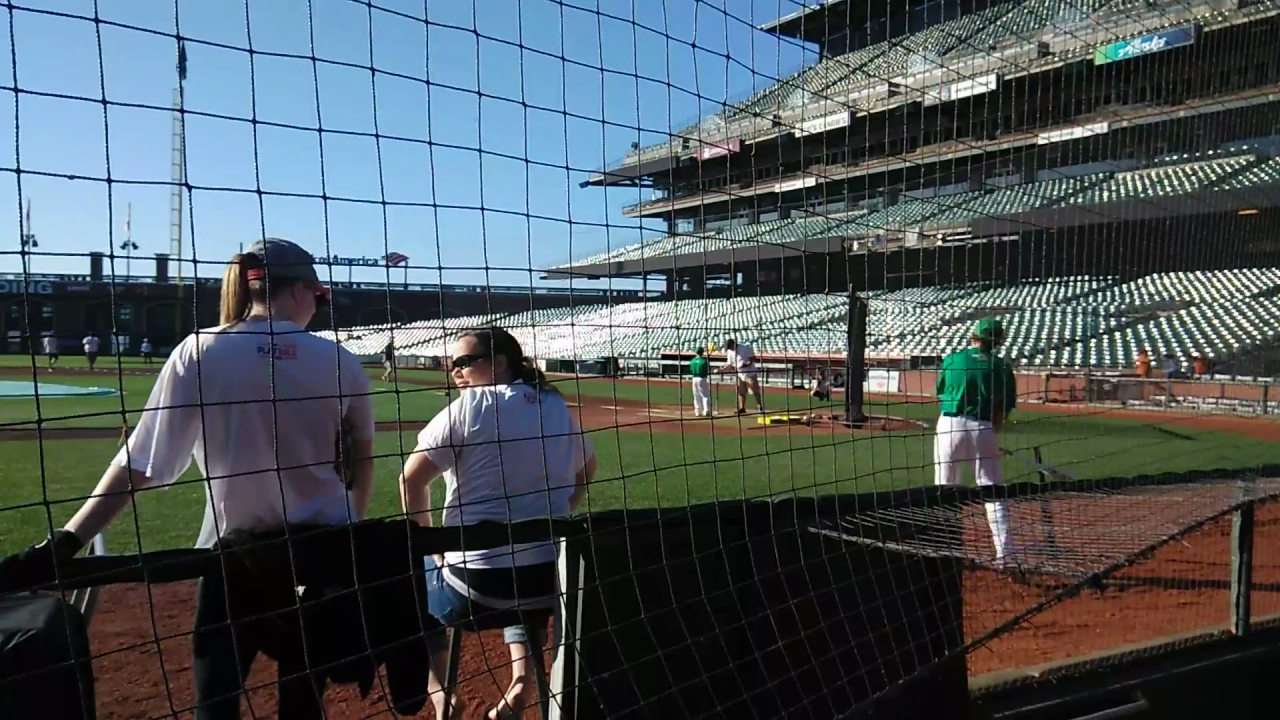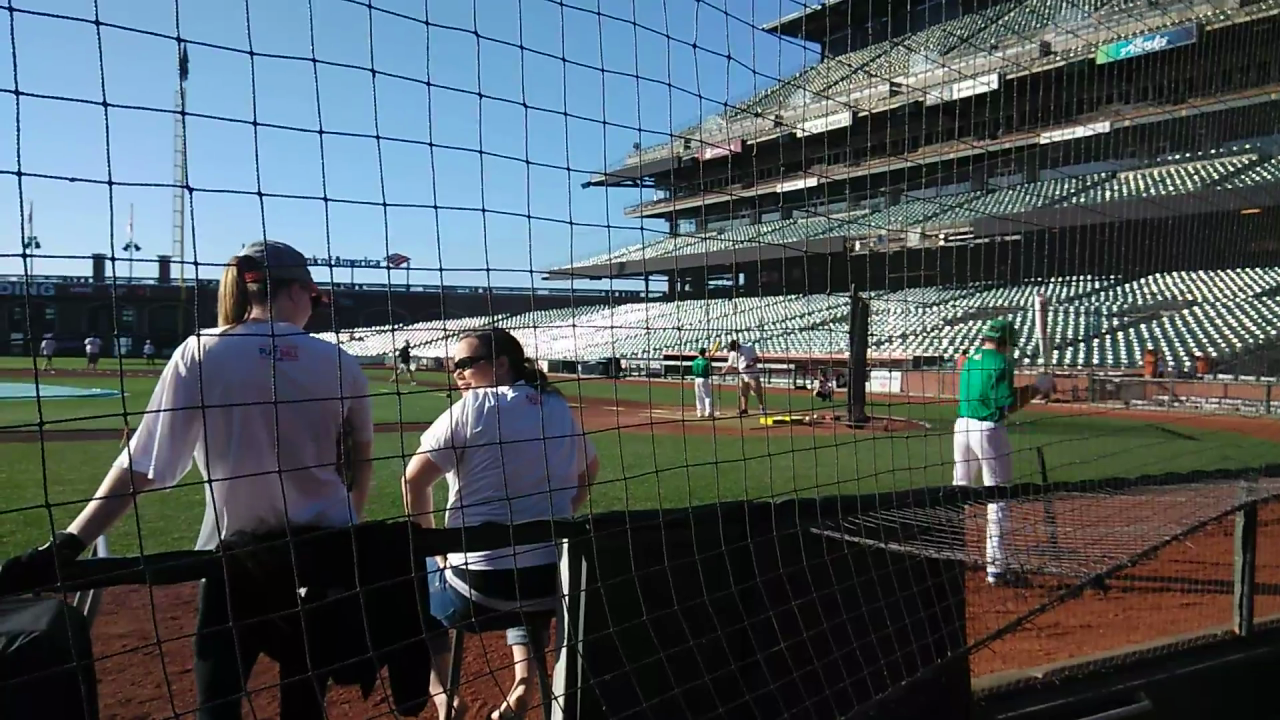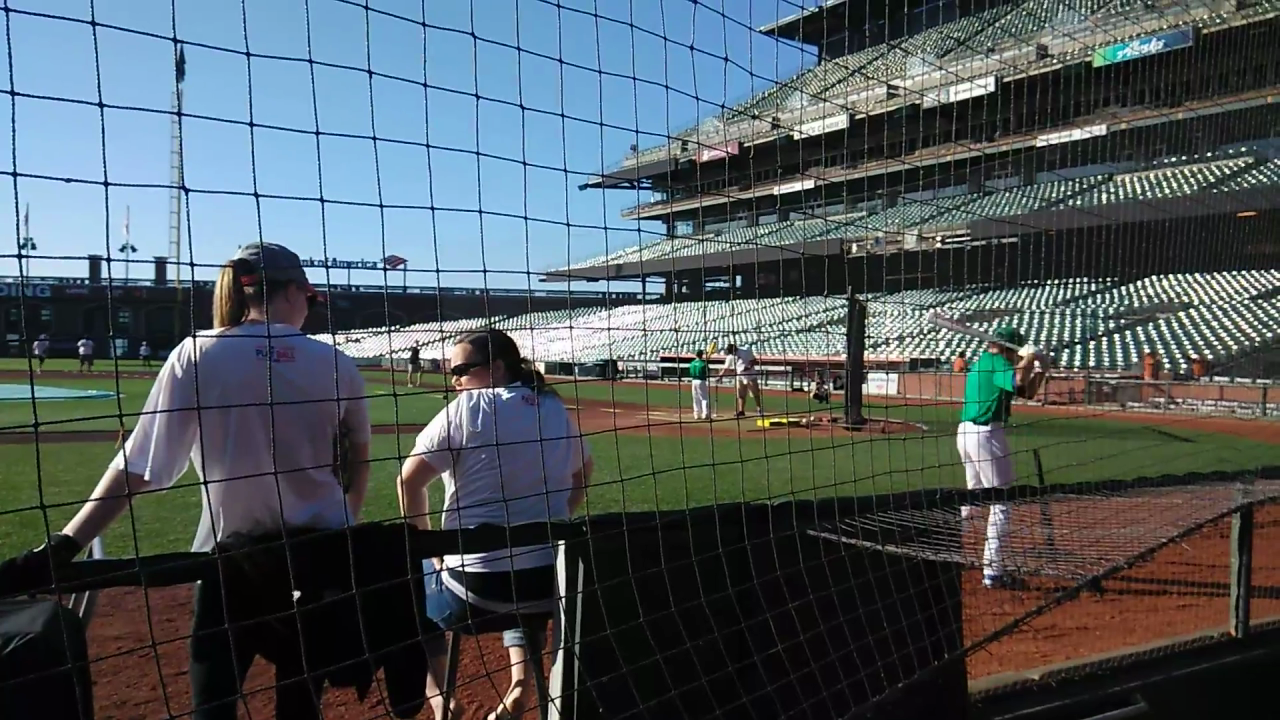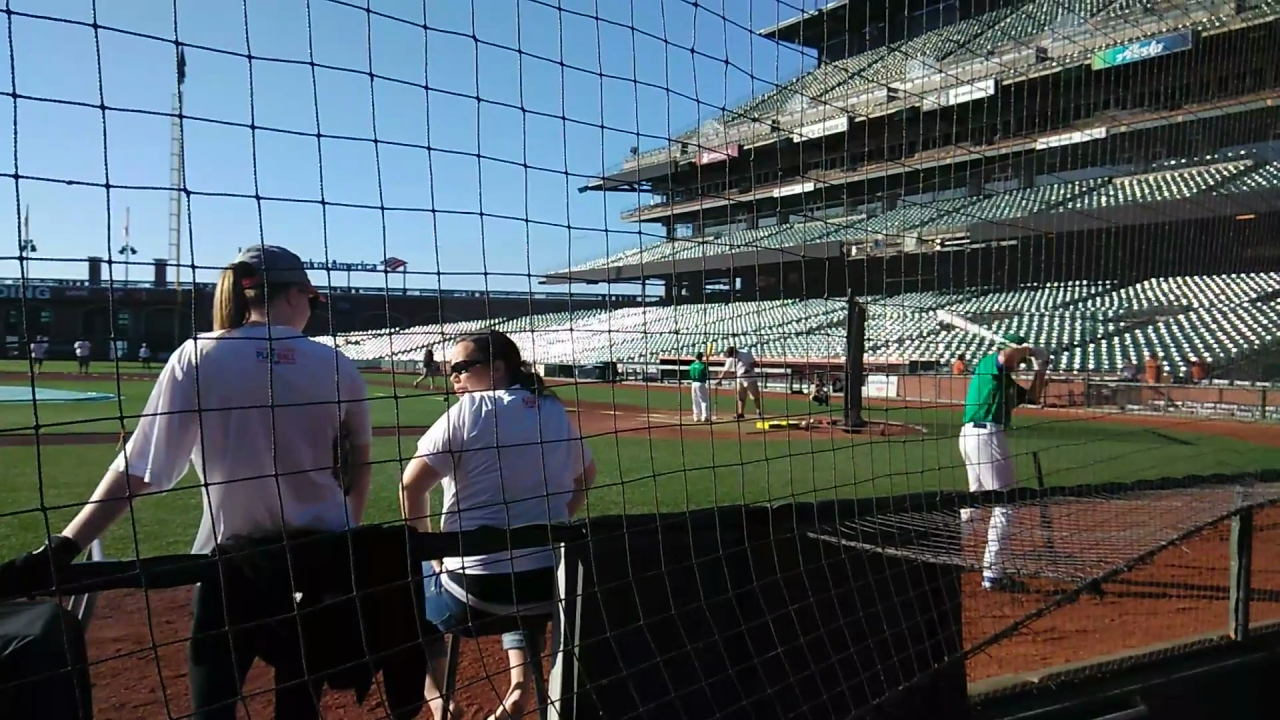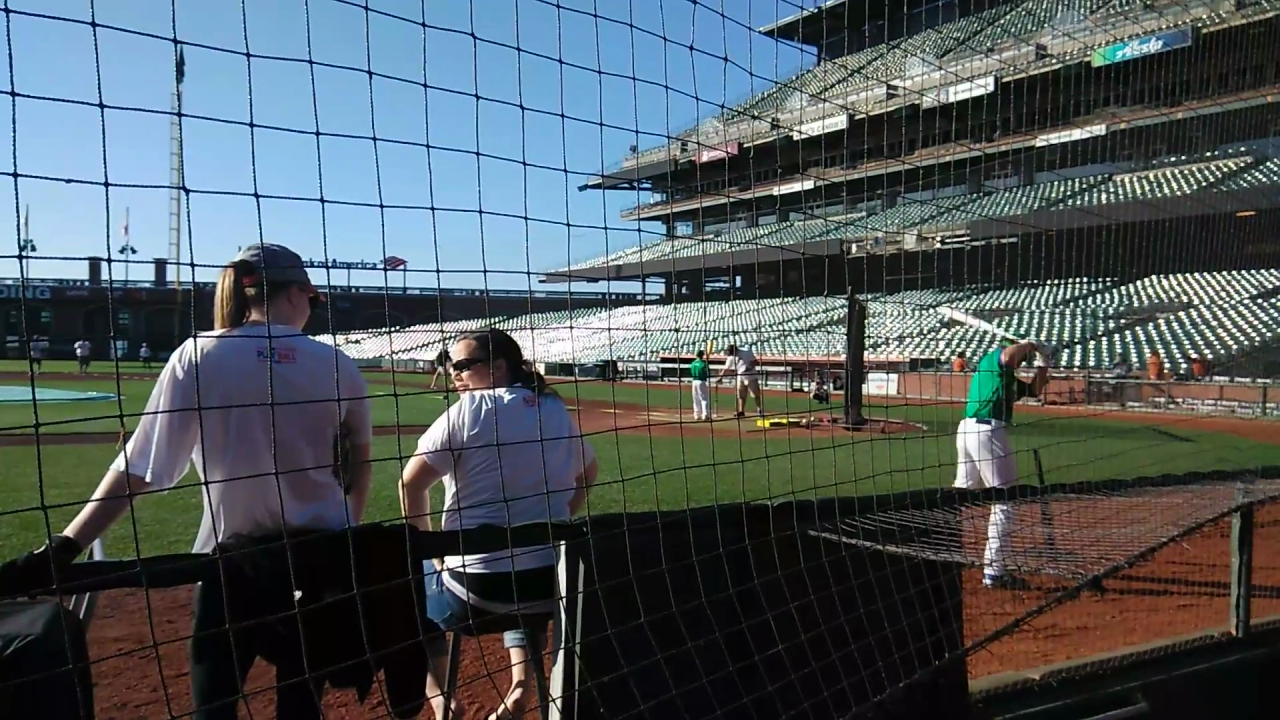
dt=0.3s
person 1, frame 1
left shoulder: (200, 354)
right shoulder: (340, 361)
left elbow: (140, 463)
right elbow: (361, 462)
left wrist: (68, 538)
right wrist: (347, 529)
person 1, frame 2
left shoulder: (201, 355)
right shoulder: (340, 362)
left elbow: (141, 465)
right elbow: (360, 463)
left wrist: (69, 542)
right wrist: (346, 530)
person 1, frame 3
left shoulder: (197, 356)
right shoulder: (336, 364)
left elbow: (137, 466)
right elbow: (357, 463)
left wrist: (64, 543)
right wrist: (343, 530)
person 1, frame 4
left shoulder: (198, 359)
right shoulder: (337, 366)
left elbow: (137, 469)
right elbow: (359, 466)
left wrist: (64, 546)
right wrist: (345, 532)
person 1, frame 5
left shoulder: (198, 358)
right shoulder: (338, 365)
left elbow: (138, 468)
right elbow: (360, 466)
left wrist: (66, 545)
right wrist: (345, 535)
person 2, frame 1
left shoulder: (470, 406)
right shoulder: (556, 407)
left elbow: (411, 478)
right elbow: (586, 470)
left hip: (477, 584)
right hip: (550, 580)
right ankle: (523, 675)
person 2, frame 2
left shoulder: (472, 408)
right shoulder: (559, 408)
left elbow: (413, 481)
right elbow: (589, 471)
left hip: (481, 584)
right hip: (552, 582)
right ankle: (525, 677)
person 2, frame 3
left shoulder: (468, 409)
right shoulder: (555, 410)
left elbow: (409, 481)
right elbow: (583, 472)
left hip: (477, 586)
right hip: (549, 583)
right ankle: (523, 678)
person 2, frame 4
left shoulder: (469, 411)
right shoulder: (555, 412)
left elbow: (411, 486)
right elbow: (585, 476)
left hip: (477, 588)
right hip: (548, 585)
right ankle: (522, 683)
person 2, frame 5
left shoulder: (469, 409)
right shoulder: (556, 410)
left elbow: (411, 483)
right elbow: (588, 473)
left hip: (477, 587)
right hip: (548, 584)
right ankle: (523, 680)
person 3, frame 1
left shoulder: (952, 359)
right shoulder: (1001, 367)
left elbow: (942, 396)
right elbow: (1004, 410)
right wrist: (992, 431)
left hip: (950, 427)
right hip: (981, 429)
right ankle: (1005, 554)
person 3, frame 2
left shoulder: (969, 361)
right shoulder: (1001, 363)
right elbow: (1009, 406)
left wrist: (1031, 389)
right wrist: (1037, 388)
left hip: (963, 427)
right hip: (989, 431)
right knee: (998, 498)
right ankle: (996, 567)
person 3, frame 3
left shoulder: (984, 363)
right shoulder: (995, 360)
left elbow: (1027, 392)
right elbow: (1019, 382)
left wrist: (1039, 368)
right wrist: (1028, 358)
left hip: (968, 433)
right hip: (986, 434)
left knee: (975, 493)
right knee: (1001, 501)
right ankle: (992, 570)
person 3, frame 4
left shoulder: (1004, 378)
right shoulder: (990, 362)
left elbow: (1032, 397)
right elbow: (1005, 357)
left wrist: (1040, 368)
right wrist: (1026, 349)
left hip: (972, 435)
right hip: (986, 436)
left knee: (977, 496)
right knee: (1003, 504)
right ankle: (992, 573)
person 3, frame 5
left shoulder: (993, 366)
right shoulder: (994, 358)
left elbow: (1034, 390)
right elbow: (1007, 355)
left wrist: (1042, 364)
right wrist: (1028, 346)
left hip: (966, 430)
right hip: (988, 432)
left knee: (963, 490)
right knee: (1001, 501)
right ankle: (993, 569)
